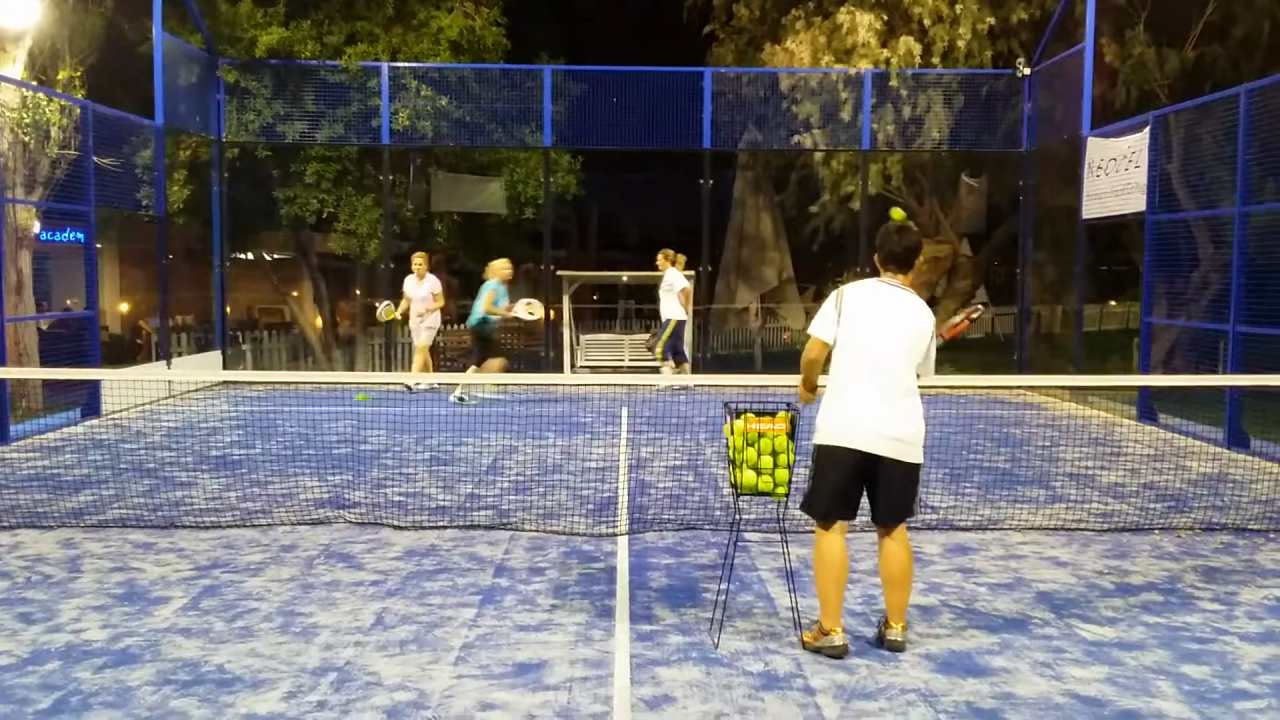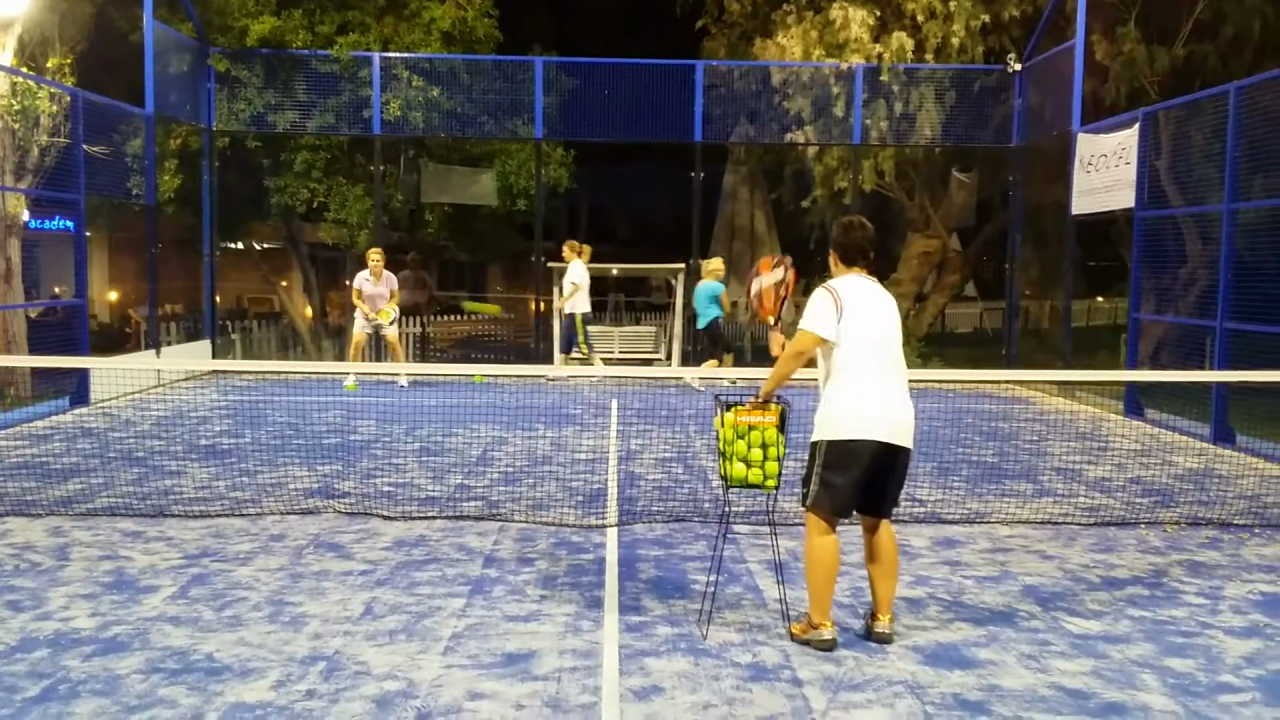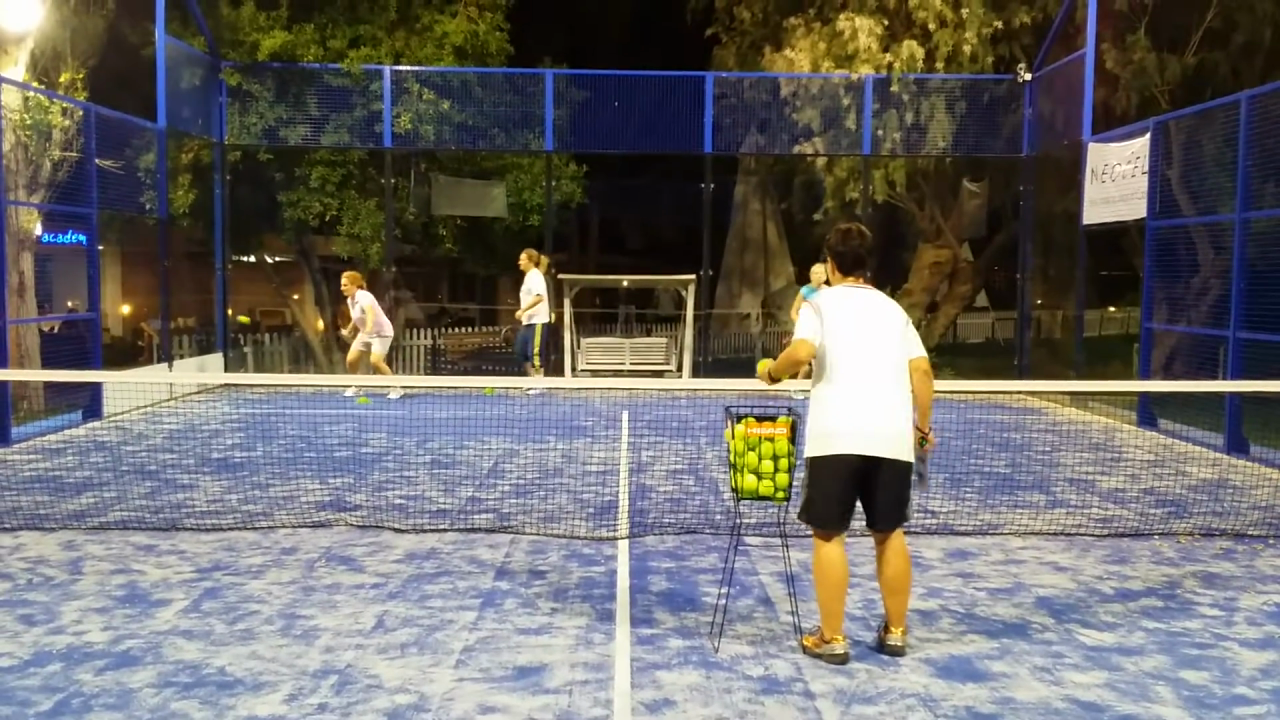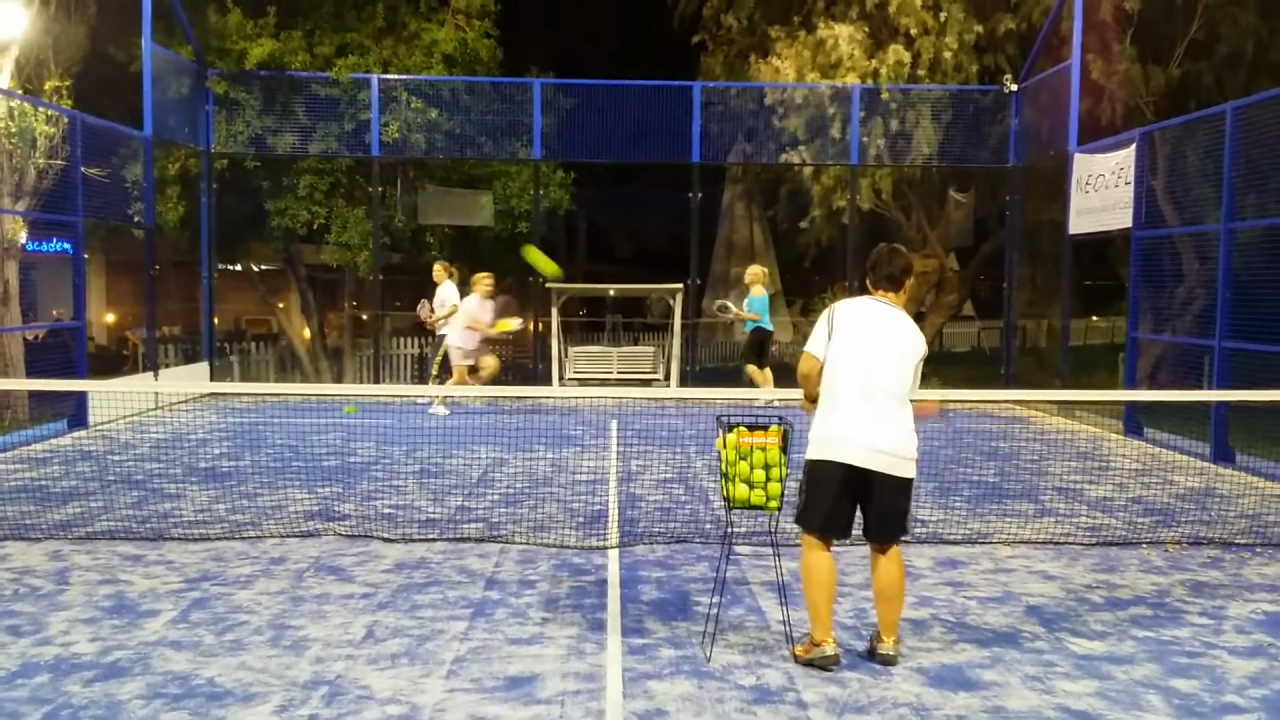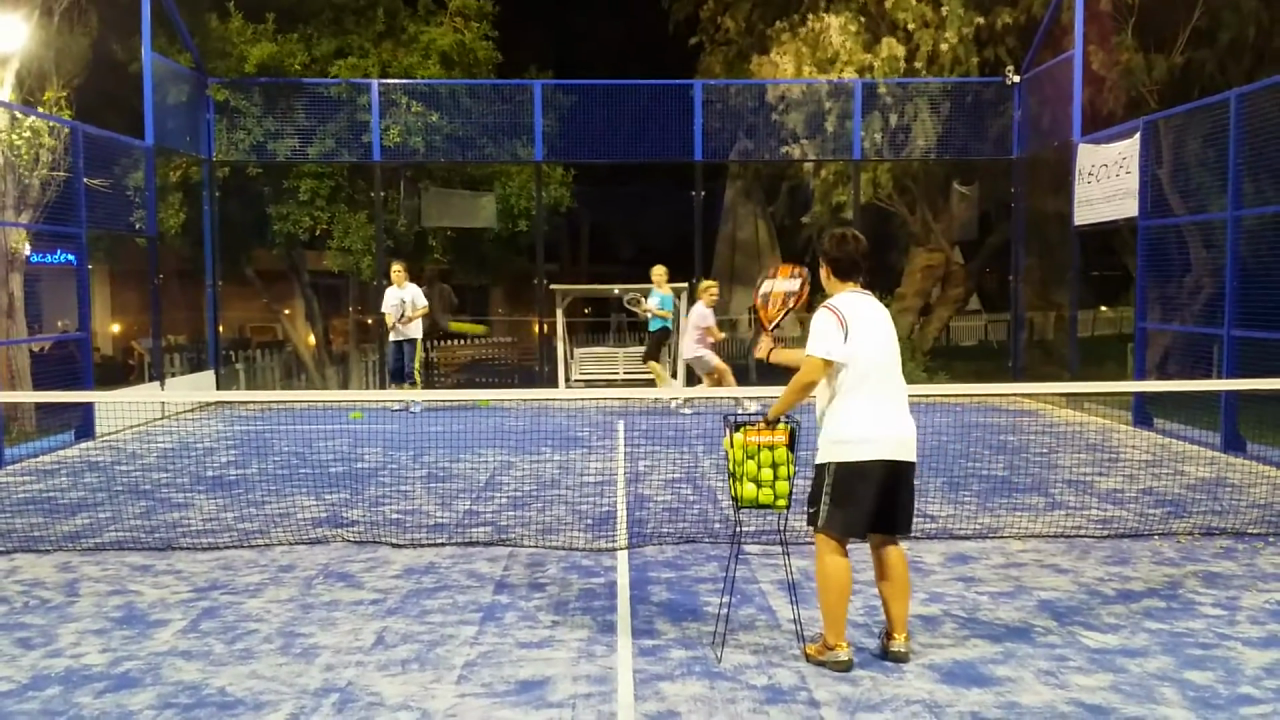
dt=1s
person 1, frame 1
left shoulder: (846, 295)
right shoulder: (924, 315)
left elbow: (812, 355)
left wrist: (807, 387)
left hip: (842, 431)
right hip: (900, 438)
left knee: (830, 527)
right knee: (892, 531)
left ankle: (830, 631)
right ankle: (895, 627)
person 1, frame 2
left shoulder: (832, 292)
right shoulder: (885, 298)
left elbow: (802, 347)
left wrist: (765, 391)
left hip: (848, 425)
right hip: (895, 424)
left knee: (821, 520)
right knee: (877, 521)
left ankle: (820, 624)
right ankle: (882, 619)
person 1, frame 3
left shoulder: (821, 303)
right shoulder: (893, 309)
left elbow: (801, 351)
right elbow: (921, 371)
left wrist: (771, 371)
right wrist: (923, 426)
left hip: (836, 437)
right hip: (892, 439)
left knee: (828, 535)
right knee: (889, 535)
left ankle: (832, 638)
right ankle: (895, 632)
person 1, frame 4
left shoulder: (840, 311)
right shoulder: (914, 336)
left elbow: (807, 369)
left wrist: (813, 397)
left hip: (834, 446)
right hip: (893, 454)
left knee: (817, 540)
right knee: (886, 547)
left ankle: (822, 642)
right ankle: (887, 641)
person 1, frame 5
left shoulder: (833, 311)
right shoulder: (875, 309)
left elbow: (811, 375)
left wrist: (772, 414)
right wrist: (774, 353)
left hip: (853, 445)
right hip: (897, 443)
left knee: (831, 541)
right knee: (886, 541)
left ankle: (835, 645)
right ankle: (898, 638)
